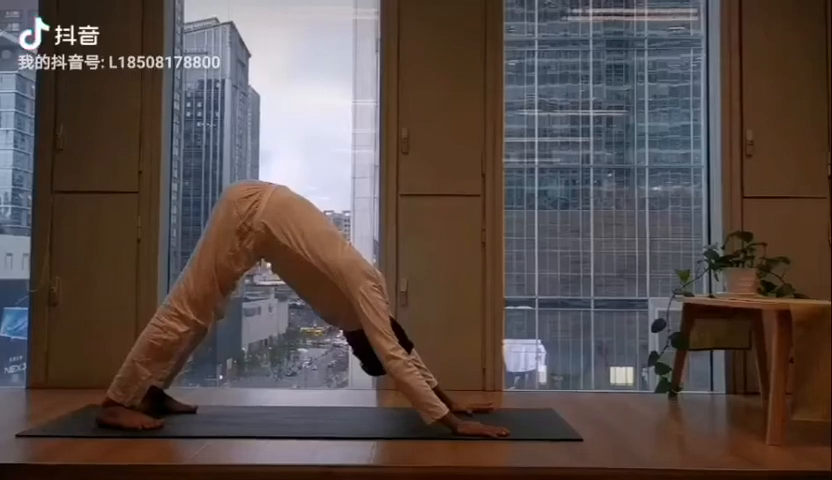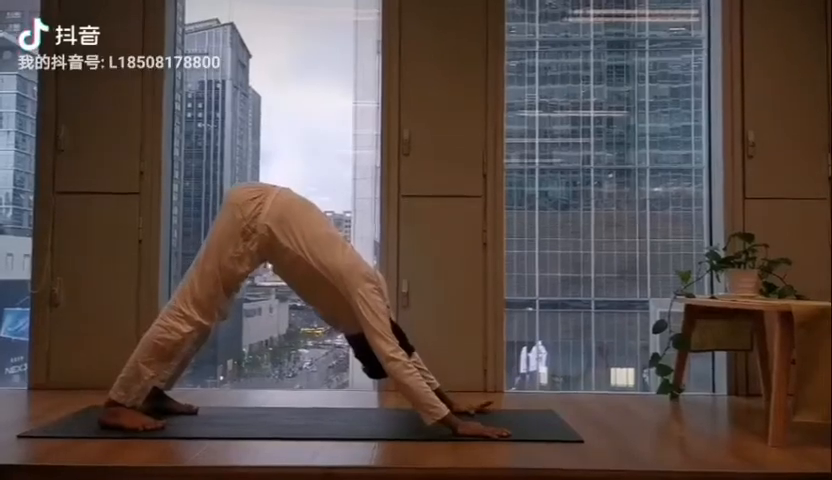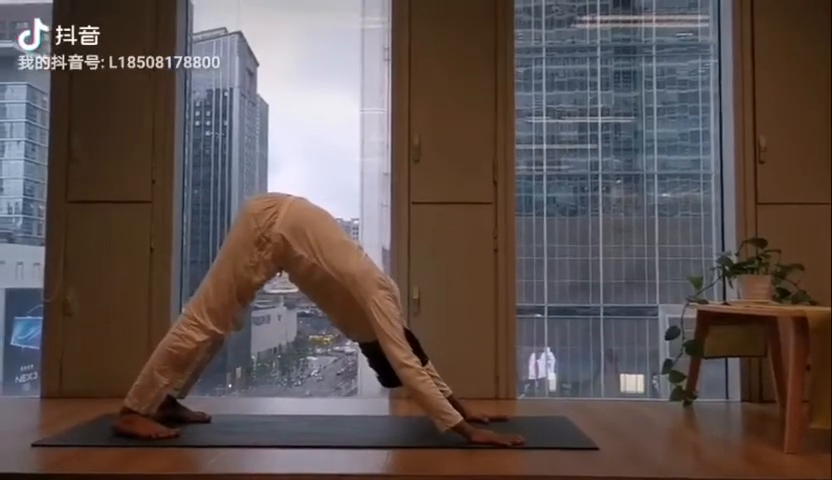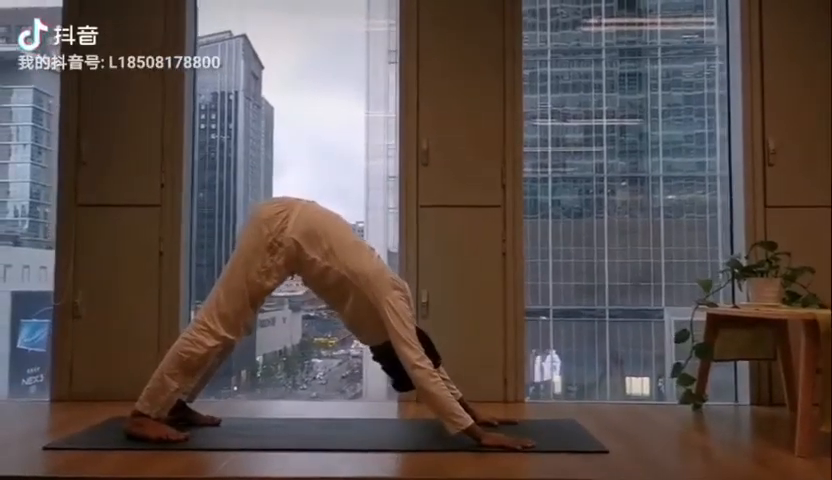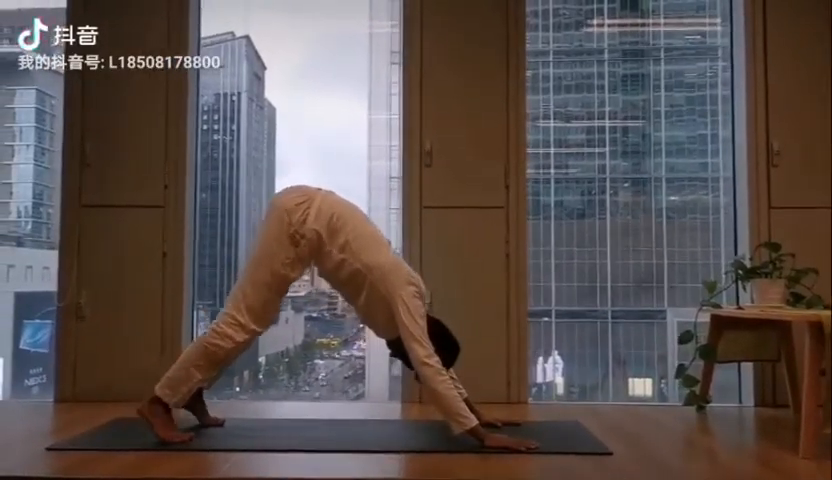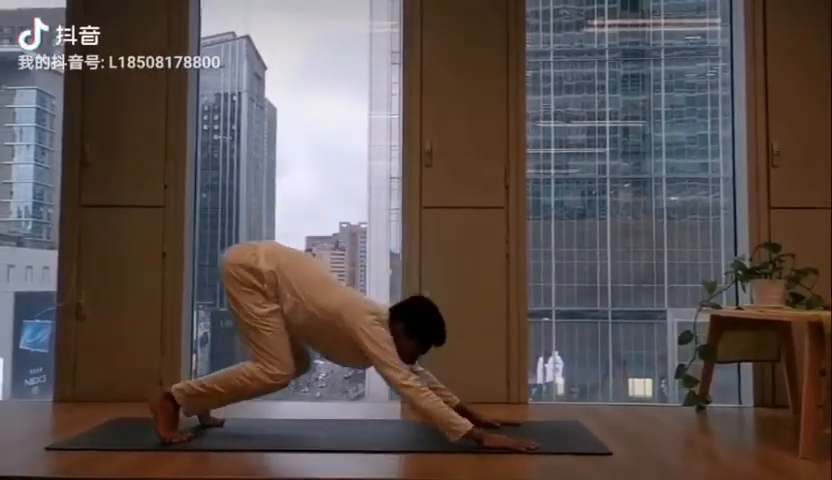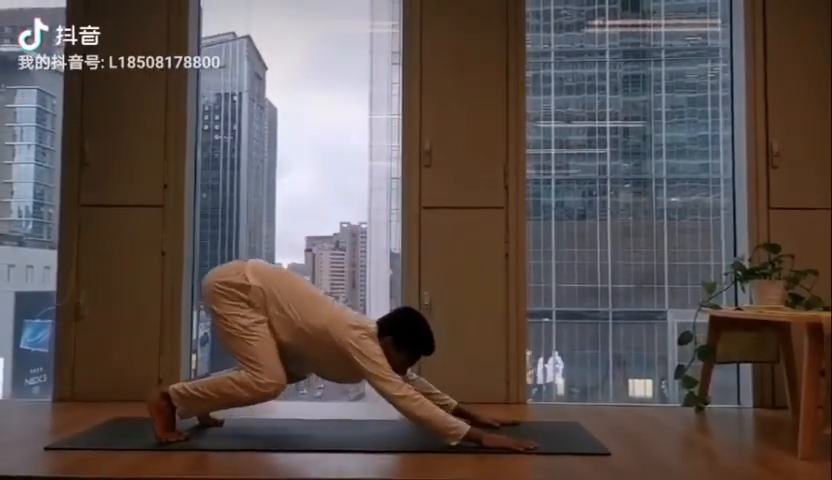
dt=0.7s
person 1, frame 1
left shoulder: (367, 290)
right shoulder: (362, 289)
left elbow: (404, 352)
right elbow: (395, 360)
left wrist: (450, 402)
right wrist: (453, 421)
left hip: (261, 213)
right hip: (251, 213)
left knee: (198, 312)
right knee: (188, 311)
left ankle: (151, 392)
right ankle: (117, 402)
person 1, frame 2
left shoulder: (368, 293)
right shoulder: (362, 292)
left elbow: (405, 353)
right elbow: (395, 360)
left wrist: (451, 405)
right wrist: (453, 423)
left hip: (264, 215)
right hip: (255, 214)
left knee: (201, 313)
right knee: (192, 311)
left ankle: (152, 392)
right ankle: (119, 404)
person 1, frame 3
left shoulder: (381, 300)
right shoulder: (376, 298)
left elbow: (416, 360)
right elbow: (407, 367)
left wrist: (463, 410)
right wrist: (466, 429)
left hip: (279, 226)
right hip: (269, 224)
left knee: (216, 322)
right knee: (206, 320)
left ankle: (165, 400)
right ankle: (133, 410)
person 1, frame 4
left shoulder: (393, 302)
right shoulder: (389, 300)
left elbow: (428, 365)
right elbow: (420, 369)
left wrist: (472, 414)
right wrist: (477, 433)
left hip: (289, 228)
right hip: (281, 229)
left knee: (227, 326)
right knee: (219, 326)
left ankle: (174, 404)
right ankle: (144, 414)
person 1, frame 5
left shoulder: (407, 297)
right shoulder: (405, 297)
left elbow: (433, 364)
right elbow: (428, 367)
left wrist: (474, 413)
right wrist: (480, 434)
left hip: (306, 214)
right hip: (301, 215)
left knee: (254, 318)
right knee: (245, 320)
left ankle: (191, 393)
right ankle: (161, 402)
person 1, frame 6
left shoulder: (381, 324)
right shoulder: (371, 327)
left elbow: (415, 375)
right elbow: (409, 387)
left wrist: (467, 413)
right wrist: (477, 436)
left hip: (264, 265)
right hip: (249, 266)
left knee: (295, 364)
right knee: (277, 371)
left ankle: (197, 400)
right ankle: (173, 400)
person 1, frame 7
left shoulder: (368, 338)
right shoulder: (359, 342)
left elbow: (409, 383)
right elbow: (403, 396)
left wrist: (467, 413)
right wrist: (476, 436)
left hip: (251, 285)
right hip: (233, 285)
left knee: (294, 369)
right knee: (267, 382)
left ankle: (196, 403)
right ankle: (169, 400)
